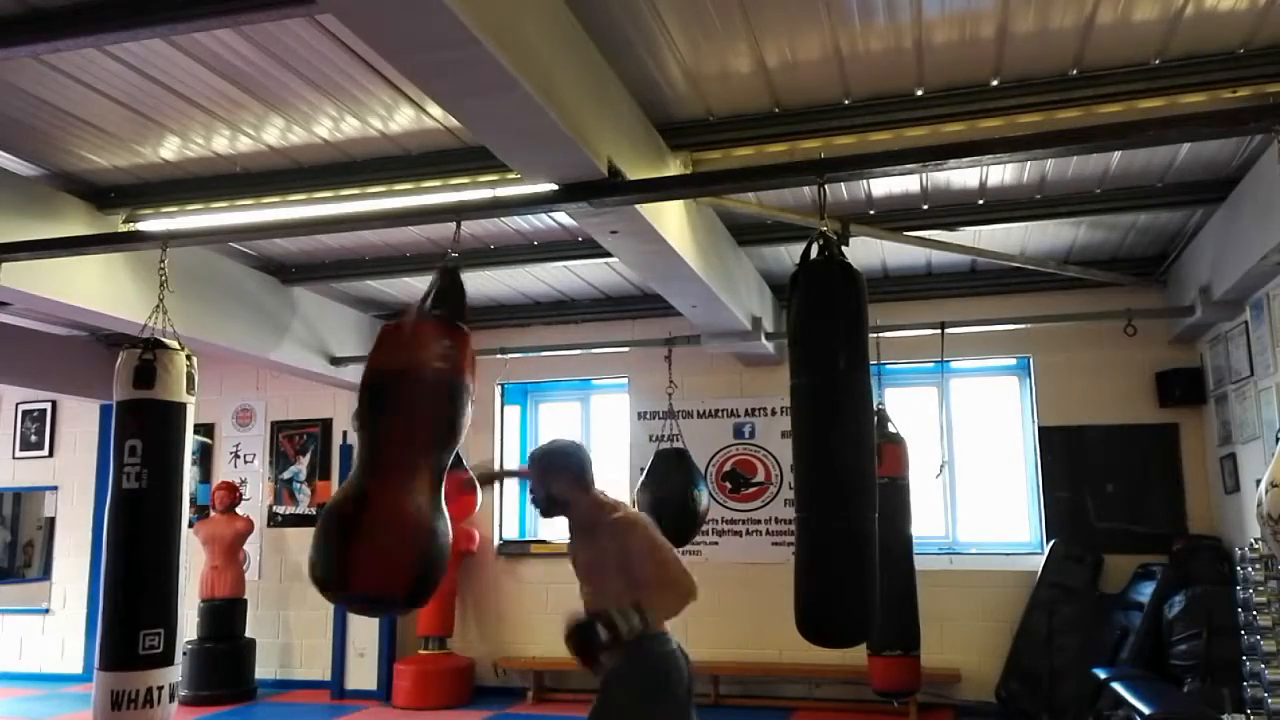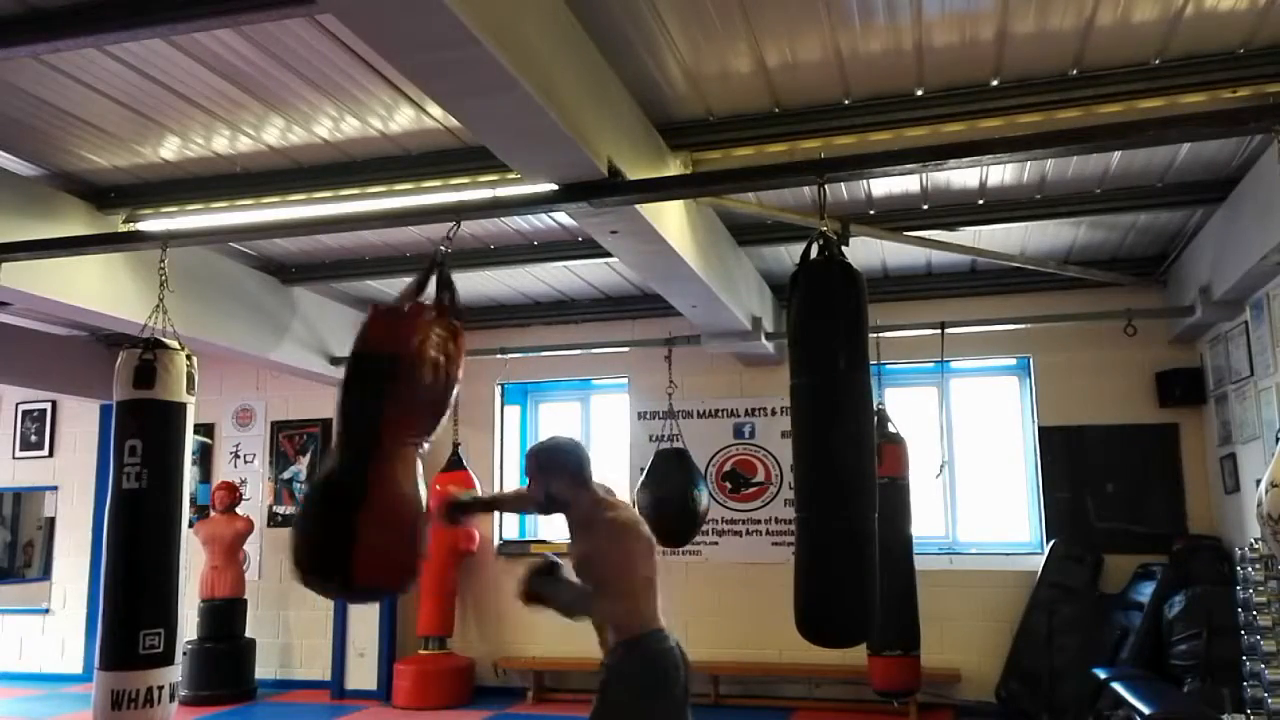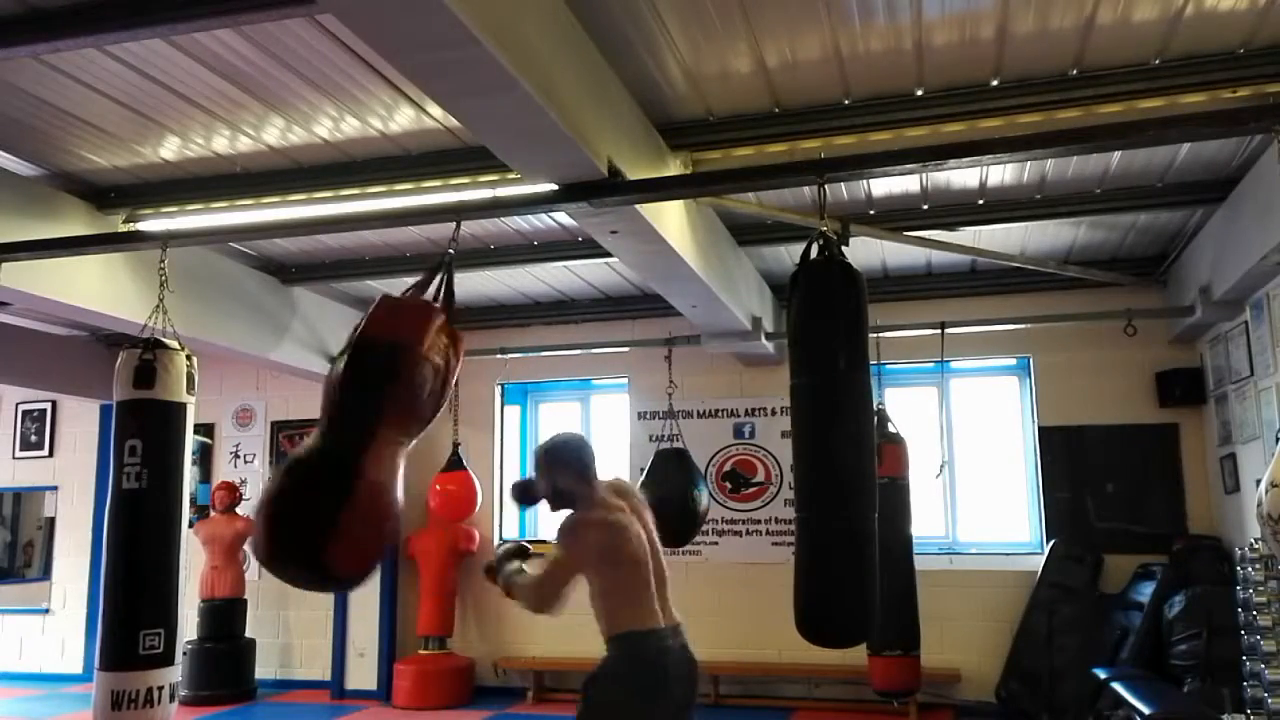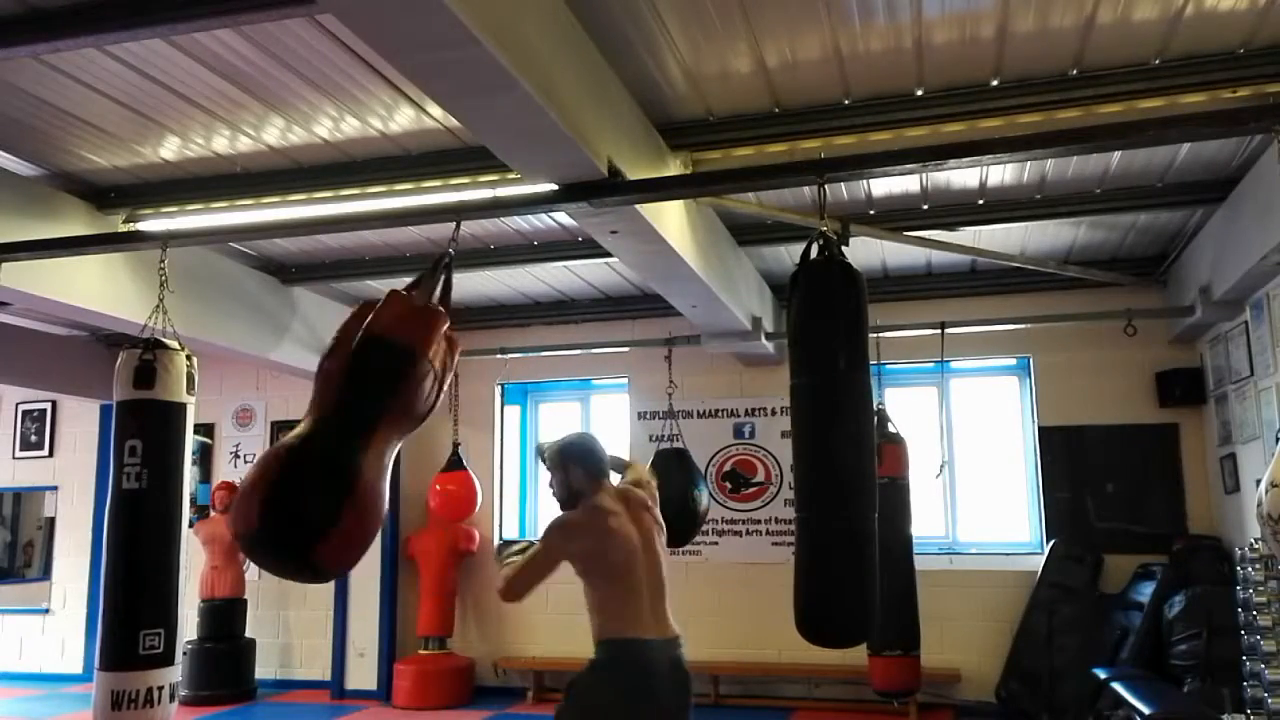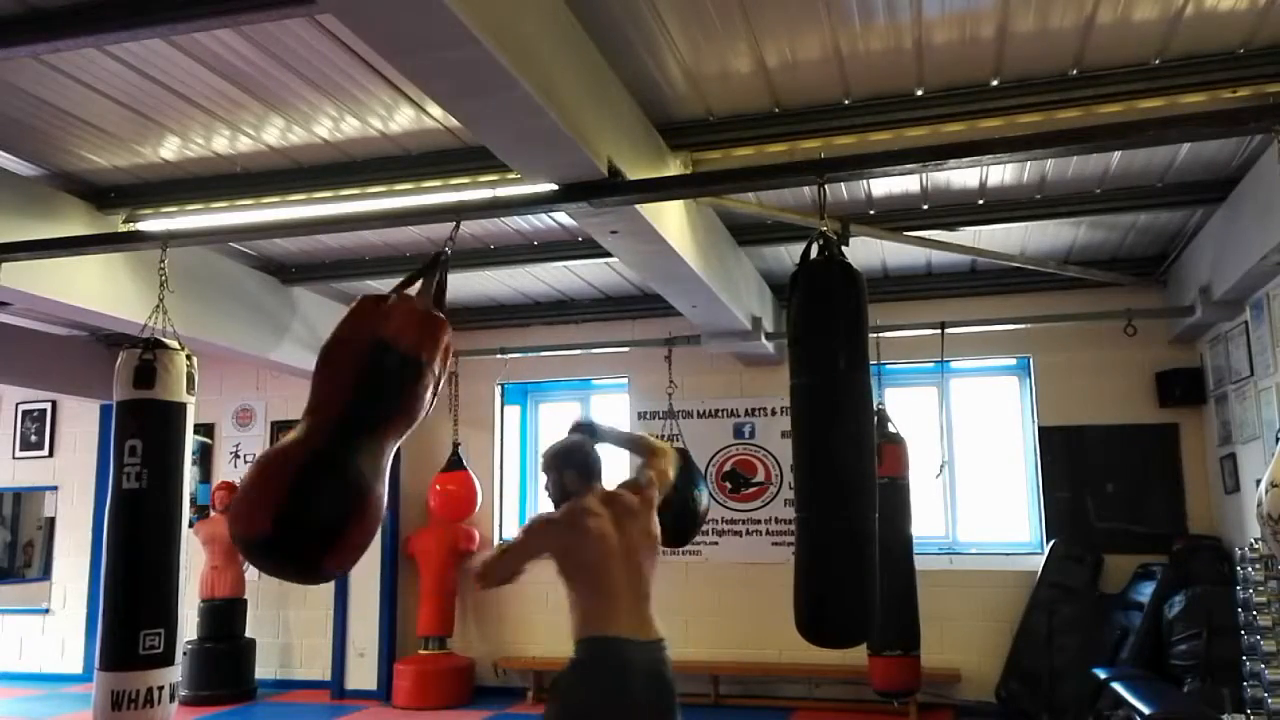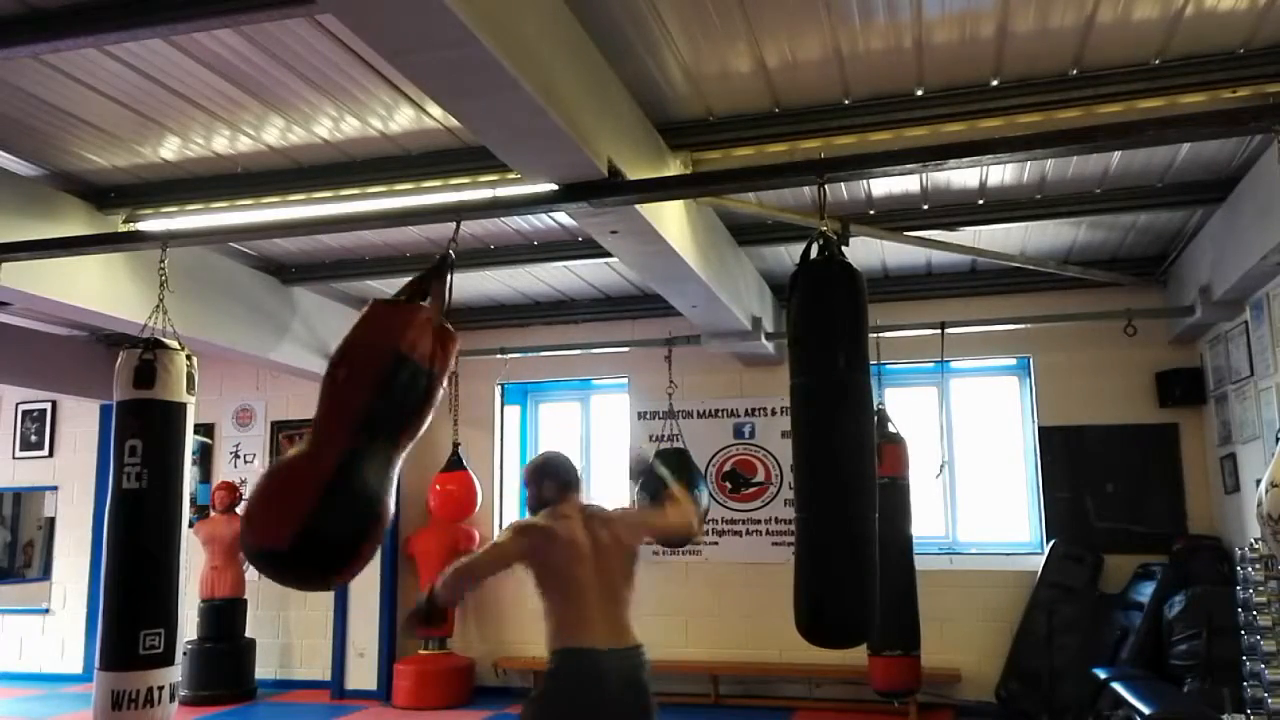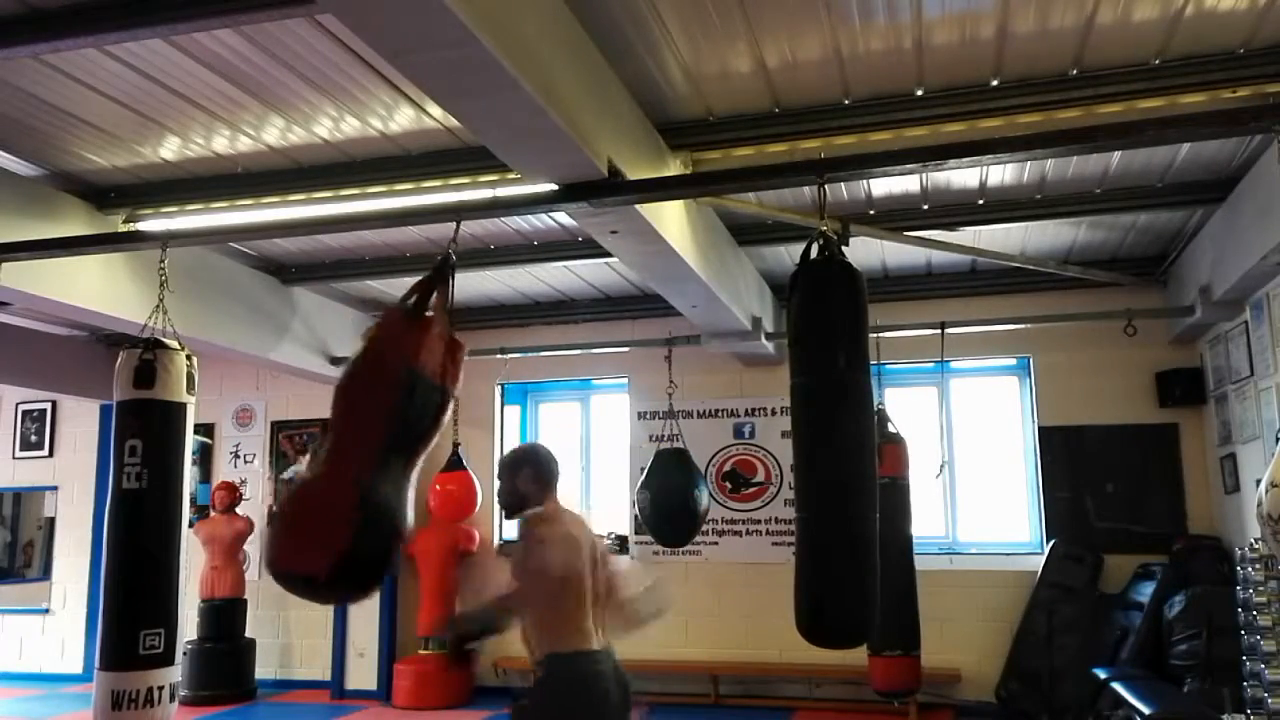
dt=0.1s
person 1, frame 1
left shoulder: (623, 526)
right shoulder: (593, 505)
left elbow: (684, 589)
left wrist: (626, 624)
left hip: (647, 670)
right hip: (651, 664)
person 1, frame 2
left shoulder: (619, 526)
right shoulder: (595, 497)
left elbow: (634, 615)
left wrist: (558, 592)
right wrist: (478, 503)
left hip: (644, 663)
right hip: (659, 660)
person 1, frame 3
left shoulder: (586, 523)
right shoulder: (623, 495)
left elbow: (542, 600)
left wrist: (509, 571)
right wrist: (540, 487)
left hip: (638, 659)
right hip: (674, 653)
person 1, frame 4
left shoulder: (573, 526)
right shoulder: (642, 497)
left elbow: (509, 590)
right elbow: (636, 468)
left wrist: (515, 559)
left hip: (623, 665)
right hip: (669, 662)
person 1, frame 5
left shoulder: (557, 525)
right shoulder: (637, 499)
left elbow: (488, 575)
right elbow: (661, 453)
left wrist: (513, 553)
right wrist: (601, 433)
left hip: (603, 663)
right hip: (653, 662)
person 1, frame 6
left shoulder: (535, 532)
right shoulder: (624, 523)
left elbow: (466, 574)
right elbow: (688, 521)
left wrist: (432, 604)
right wrist: (668, 485)
left hip: (579, 674)
right hip: (631, 670)
person 1, frame 7
left shoulder: (539, 522)
right shoulder: (577, 528)
left elbow: (548, 573)
left wrist: (479, 619)
left hip: (572, 683)
right hip: (603, 675)
